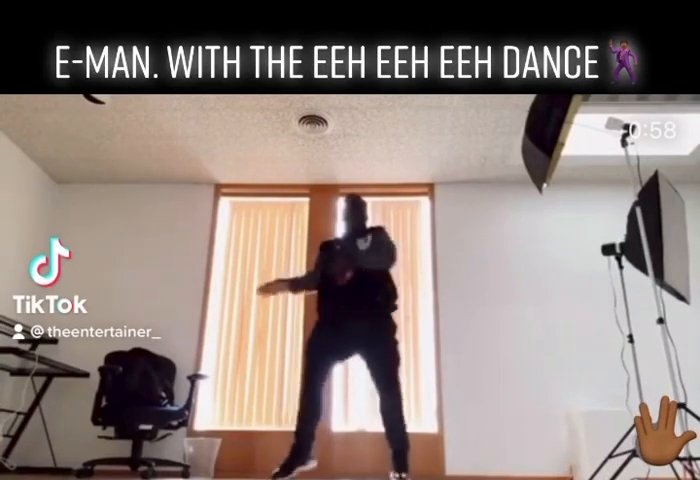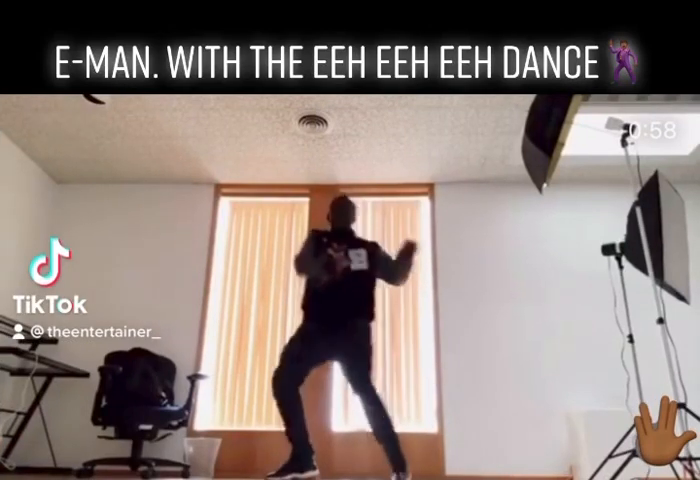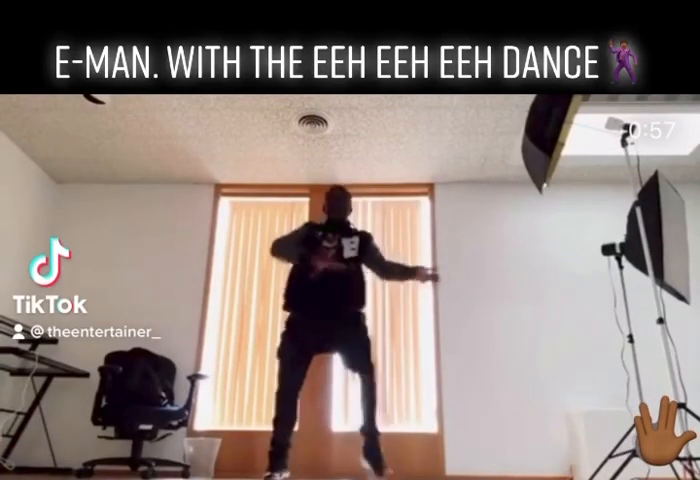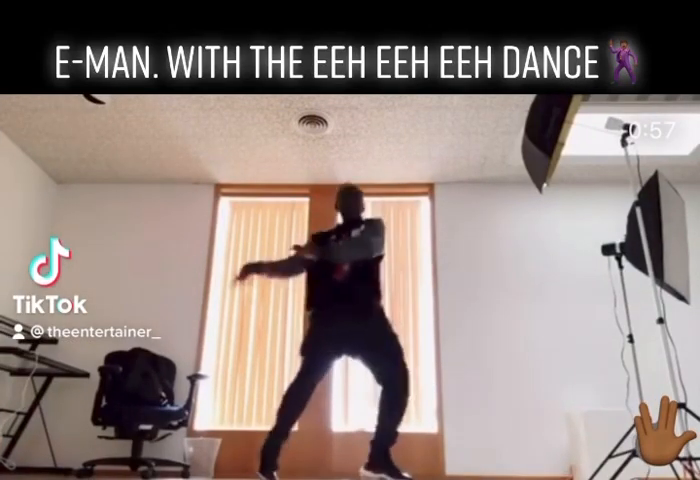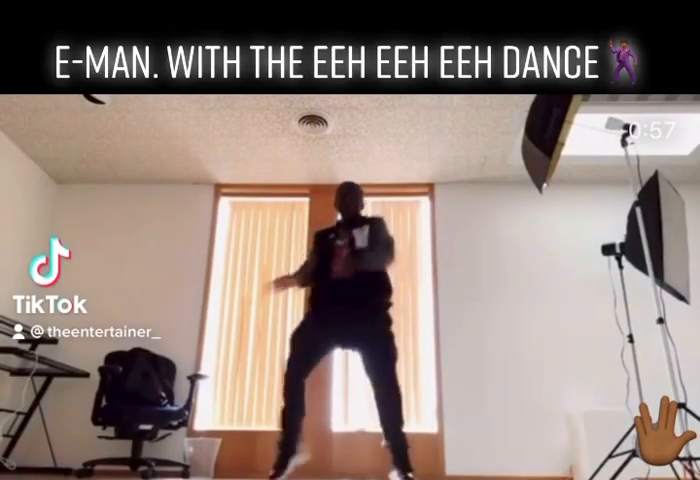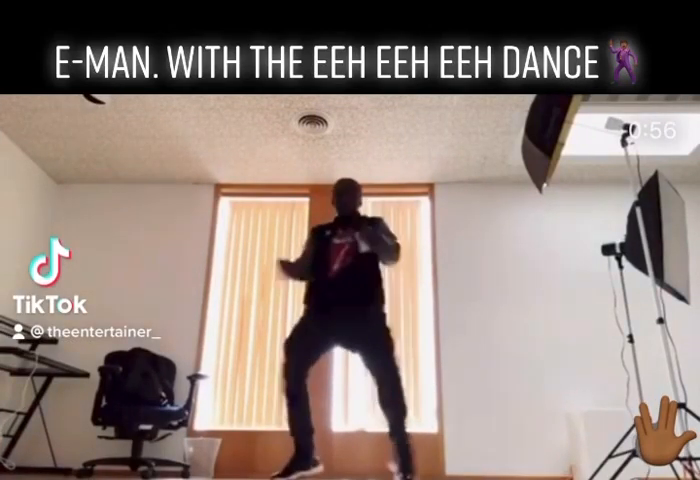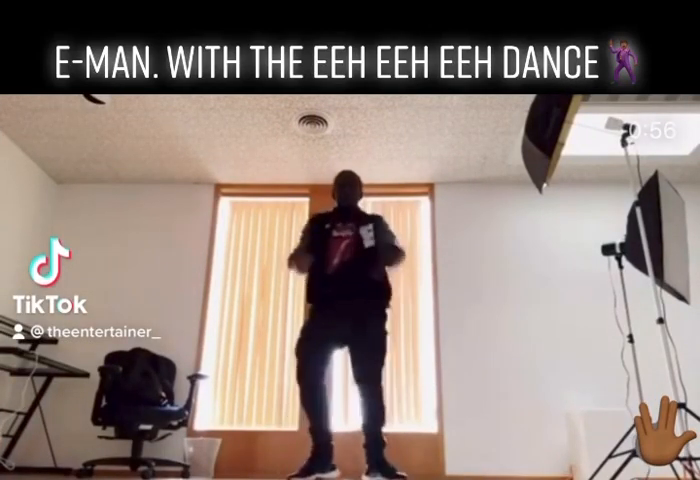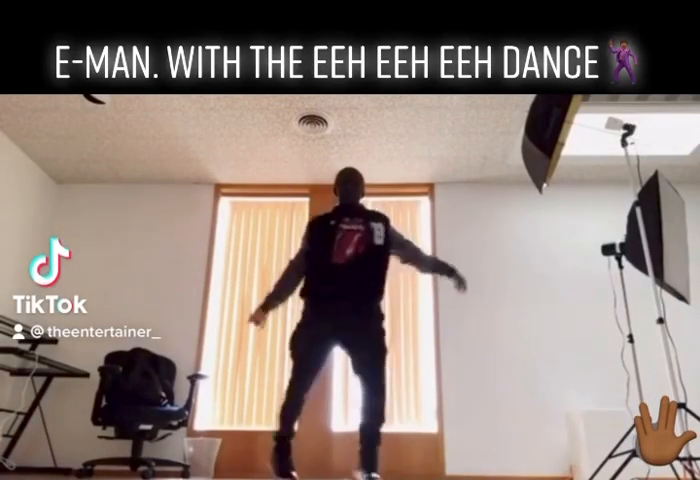
dt=0.3s
person 1, frame 1
left shoulder: (377, 236)
right shoulder: (330, 248)
left elbow: (387, 260)
right elbow: (315, 279)
left wrist: (349, 257)
right wrist: (286, 284)
left hip: (374, 320)
right hip: (336, 320)
left knee: (388, 384)
right knee: (312, 377)
right ankle: (301, 451)
person 1, frame 2
left shoulder: (370, 250)
right shoulder: (317, 240)
left elbow: (396, 275)
right elbow: (303, 265)
left wrist: (407, 254)
right wrist: (334, 266)
left hip: (351, 327)
right hip: (316, 325)
left knee: (362, 387)
right knee: (283, 382)
person 1, frame 3
left shoulder: (361, 239)
right shoulder: (309, 231)
left elbow: (383, 268)
right elbow: (278, 248)
left wrist: (413, 272)
right wrist: (313, 257)
left hip: (344, 315)
right hip: (304, 316)
left knee: (364, 369)
right knee: (289, 381)
left ankle: (371, 444)
person 1, frame 4
left shoulder: (373, 228)
right shoulder: (322, 240)
left elbow: (367, 249)
right elbow: (289, 267)
left wrist: (321, 253)
right wrist: (256, 267)
left hip: (367, 317)
right hip: (329, 318)
left knee: (396, 378)
right knee: (307, 380)
right ankle: (271, 453)
person 1, frame 5
left shoulder: (374, 226)
right shoulder: (323, 238)
left elbow: (384, 256)
right elbow: (310, 272)
left wrist: (356, 262)
right wrist: (293, 279)
left hip: (368, 313)
right hip: (328, 313)
left knee: (384, 378)
right knee: (296, 369)
right ankle: (289, 447)
person 1, frame 6
left shoulder: (374, 226)
right shoulder: (319, 234)
left elbow: (391, 255)
right elbow: (306, 270)
left wrist: (372, 239)
right wrist: (288, 269)
left hip: (365, 313)
right hip: (322, 313)
left knee: (386, 376)
right knee: (293, 372)
left ankle: (403, 453)
right ankle: (304, 455)
person 1, frame 7
left shoulder: (374, 223)
right shoulder: (317, 224)
left elbow: (393, 253)
right elbow: (301, 256)
left wrist: (390, 257)
right wrist: (301, 260)
left hip: (366, 311)
right hip: (326, 310)
left knee: (368, 380)
right knee: (308, 374)
person 1, frame 8
left shoulder: (379, 223)
right shoulder: (320, 225)
left elbow: (409, 252)
right elbow: (300, 266)
left wrist: (444, 269)
right wrist: (268, 303)
left hip: (363, 312)
right hip: (321, 310)
left knee: (373, 381)
right knee: (301, 377)
right ankle: (282, 449)
